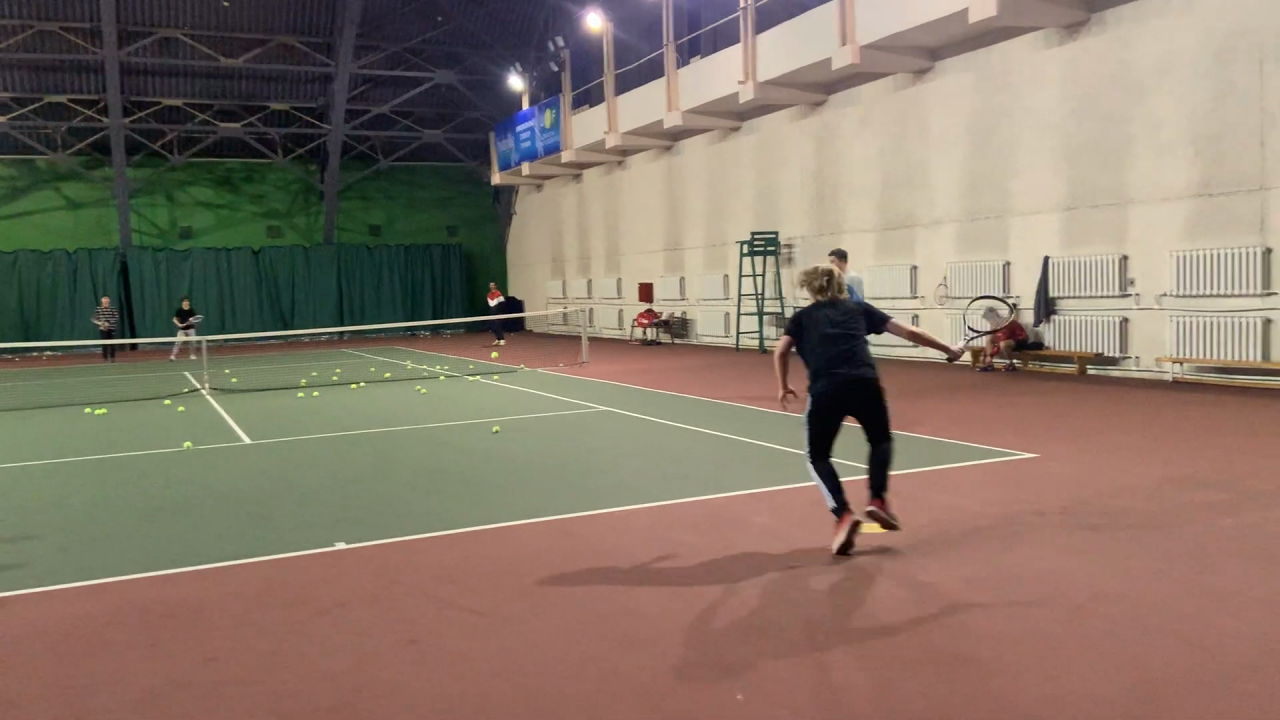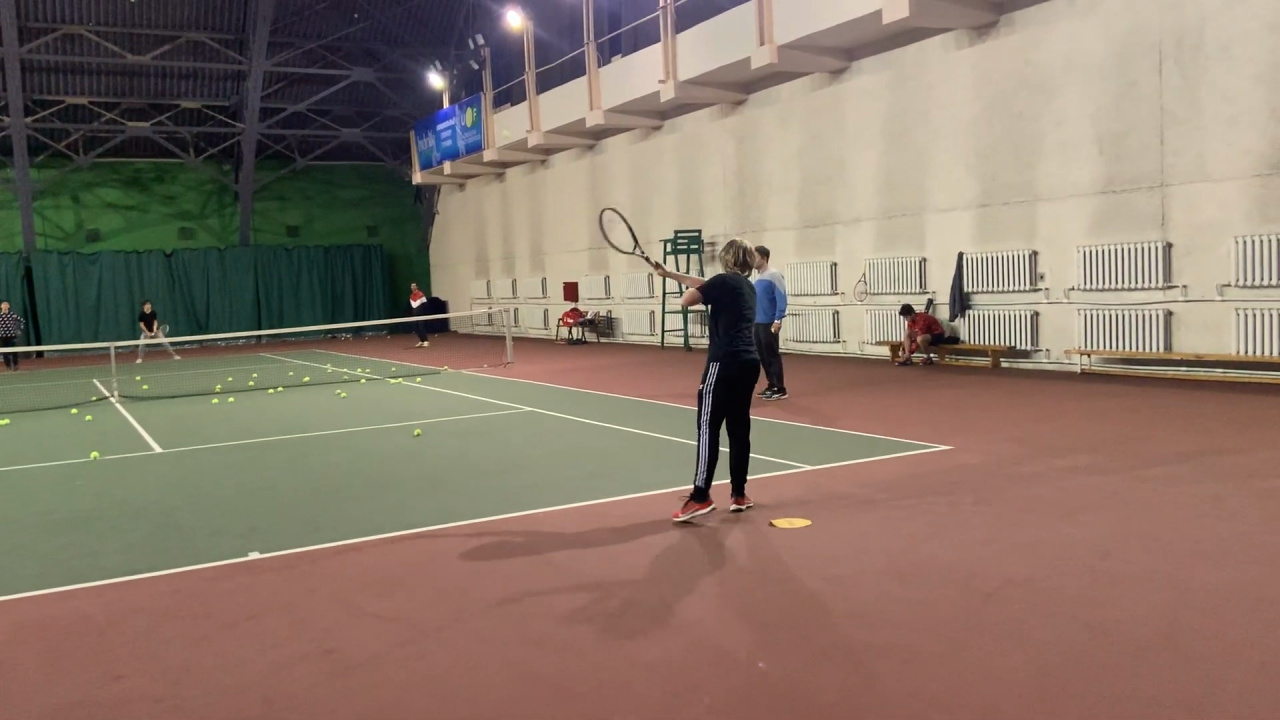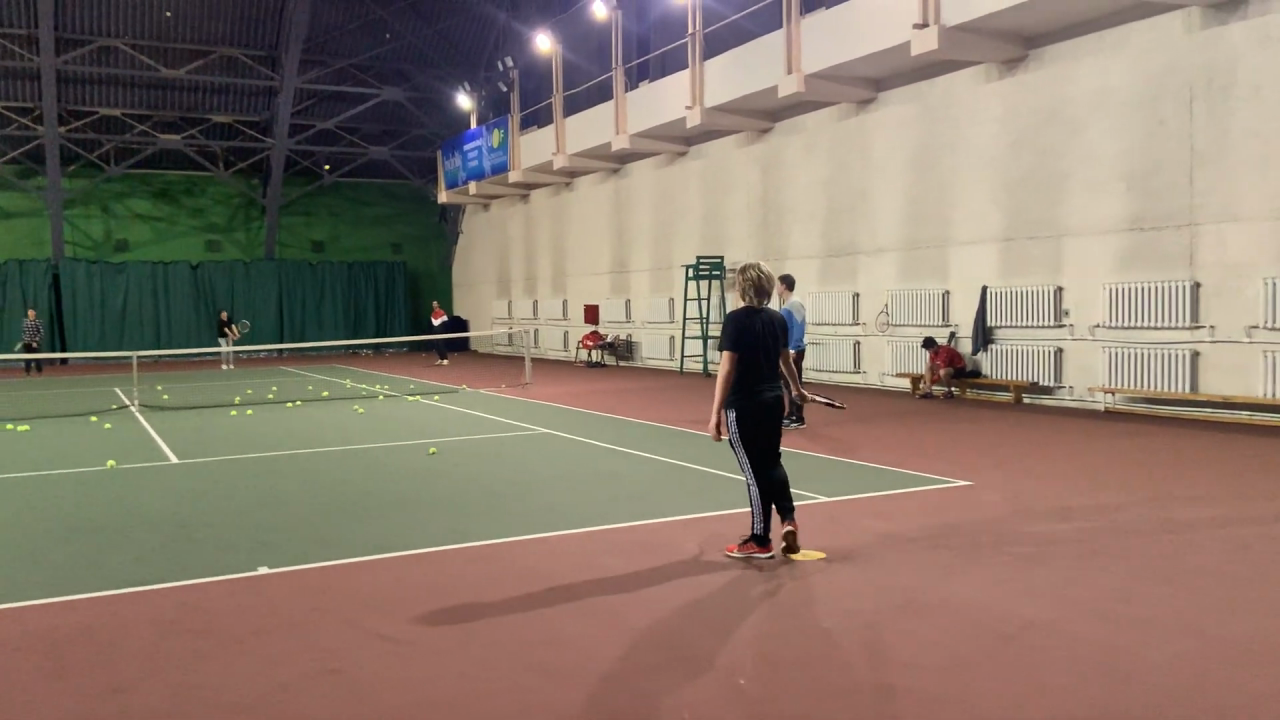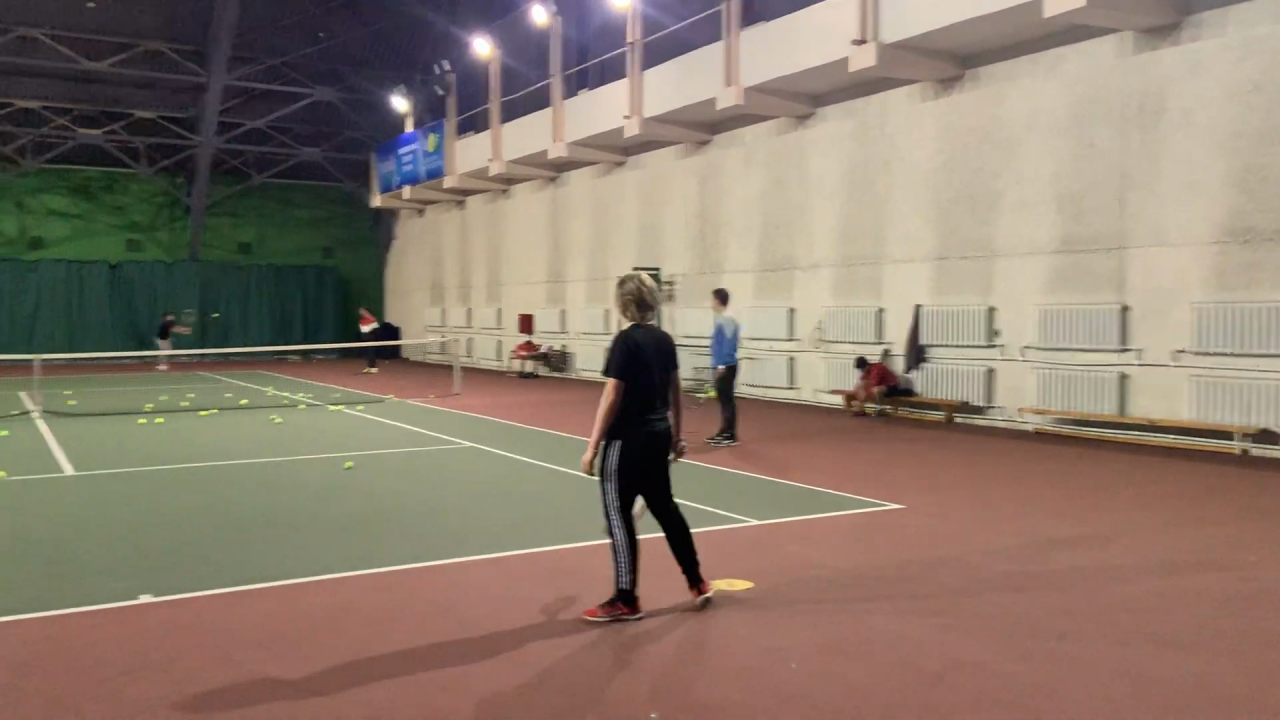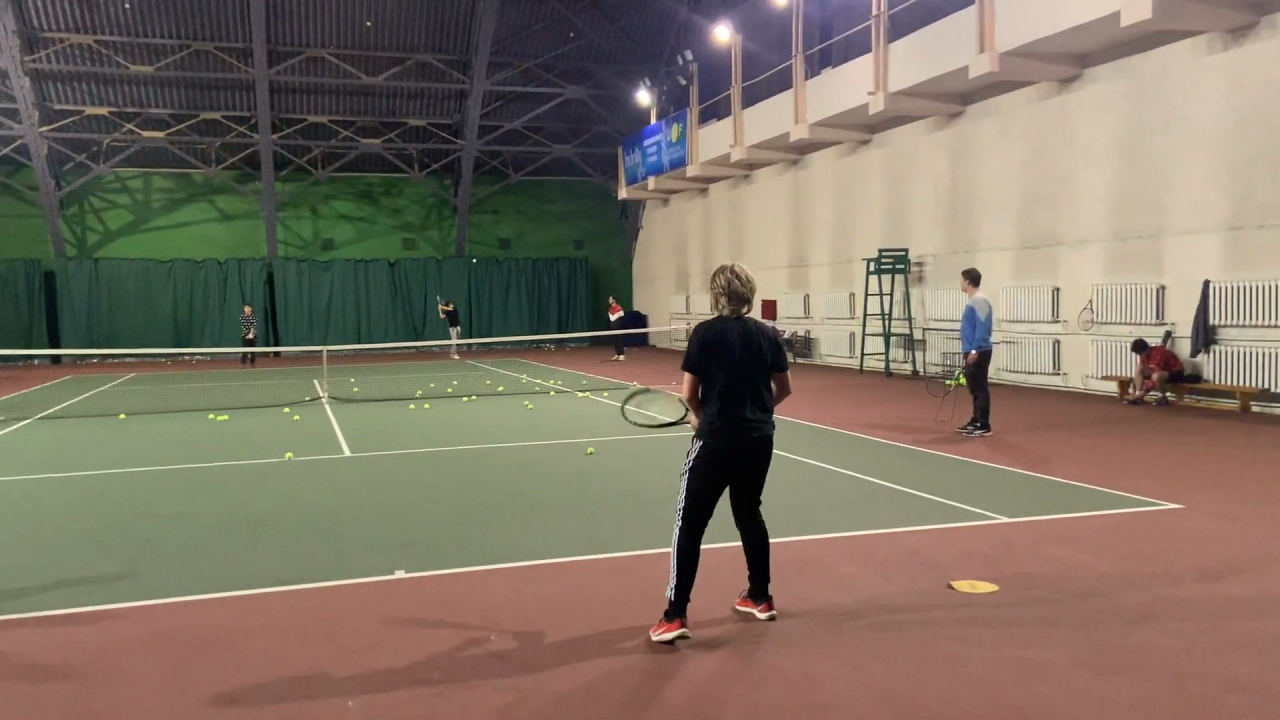
dt=1s
person 1, frame 1
left shoulder: (803, 317)
right shoulder: (859, 308)
left elbow: (781, 351)
right elbow: (906, 331)
left wrist: (783, 388)
right wrist: (947, 349)
left hip: (825, 390)
right hip: (865, 385)
left knee: (818, 456)
right knee: (881, 441)
left ankle: (845, 515)
right ankle: (878, 500)
person 1, frame 2
left shoulder: (723, 281)
right shoulder: (747, 286)
left elbow: (686, 301)
right elbow: (705, 286)
left wrist: (692, 292)
right wrist: (666, 272)
left hip: (725, 363)
right hip: (748, 362)
left knee: (707, 428)
right knee: (739, 428)
left ankle: (700, 497)
right ankle: (738, 494)
person 1, frame 3
left shoulder: (736, 320)
right shoulder: (777, 319)
left elbow: (727, 368)
right elbow: (785, 360)
left wrist: (716, 413)
right wrist: (797, 388)
left hip: (744, 406)
right hip: (773, 402)
left knee: (755, 472)
right knee: (772, 462)
left ankle: (761, 540)
right ankle: (788, 520)
person 1, frame 4
left shoulder: (625, 341)
right shoulder: (664, 339)
left elbow: (611, 398)
right elbow: (675, 392)
left wrist: (593, 446)
right wrist: (675, 434)
left hip: (627, 440)
right hip: (657, 436)
left knee: (619, 516)
right knee: (665, 507)
left ankle: (626, 599)
right ankle: (696, 582)
person 1, frame 5
left shoulder: (705, 333)
right shoulder: (766, 334)
left elbow: (688, 394)
right elbow: (783, 389)
left wrist: (700, 415)
left hip: (717, 440)
right hip: (759, 438)
left knee: (689, 523)
right knee: (749, 514)
left ankle: (675, 616)
right ankle: (760, 597)
